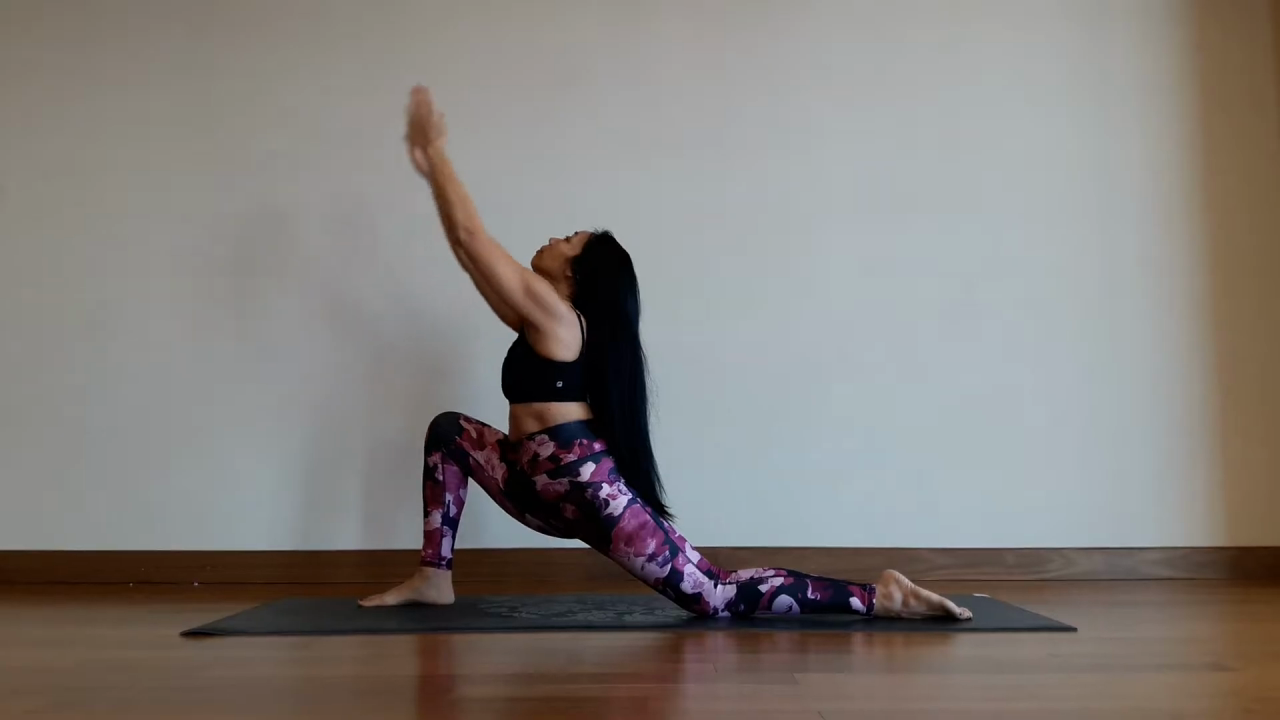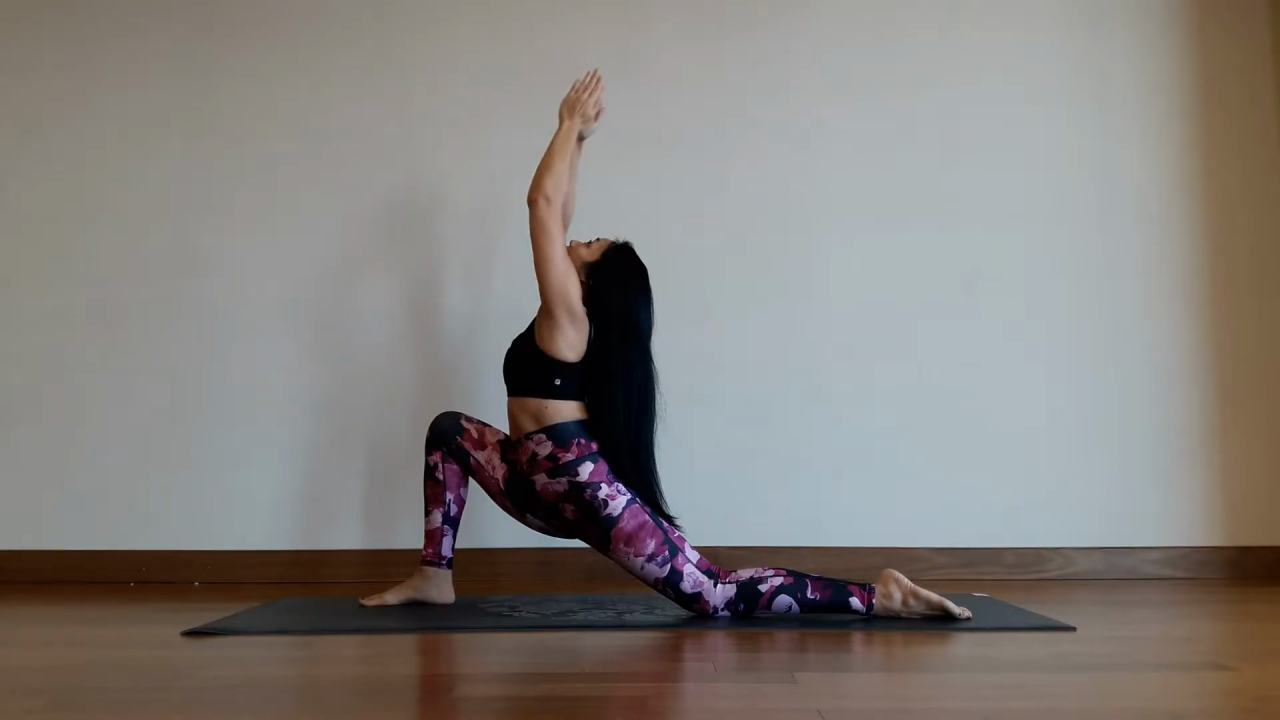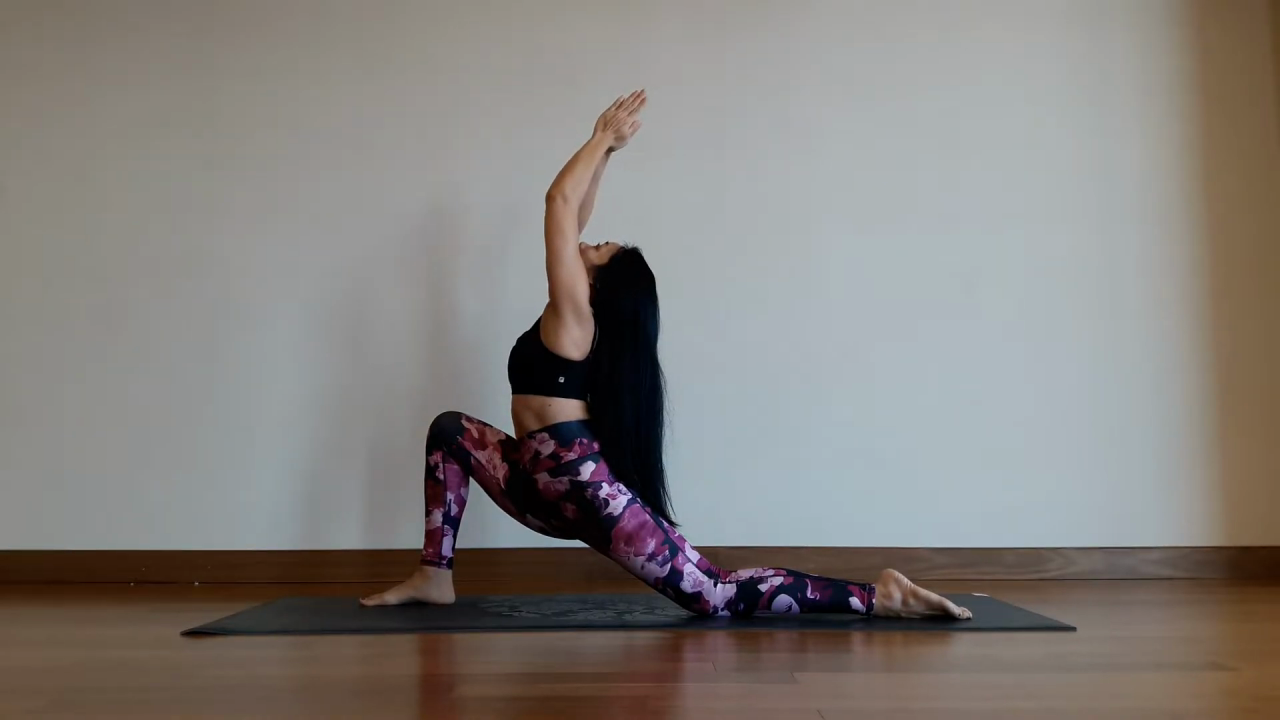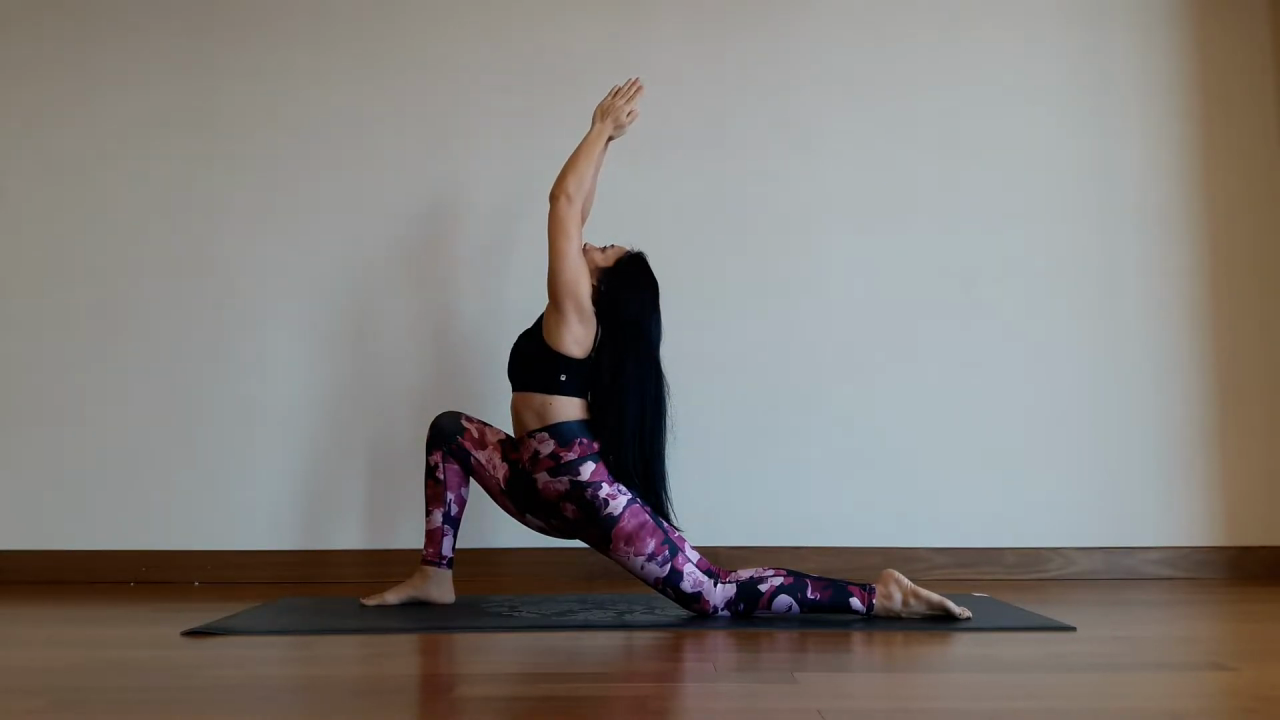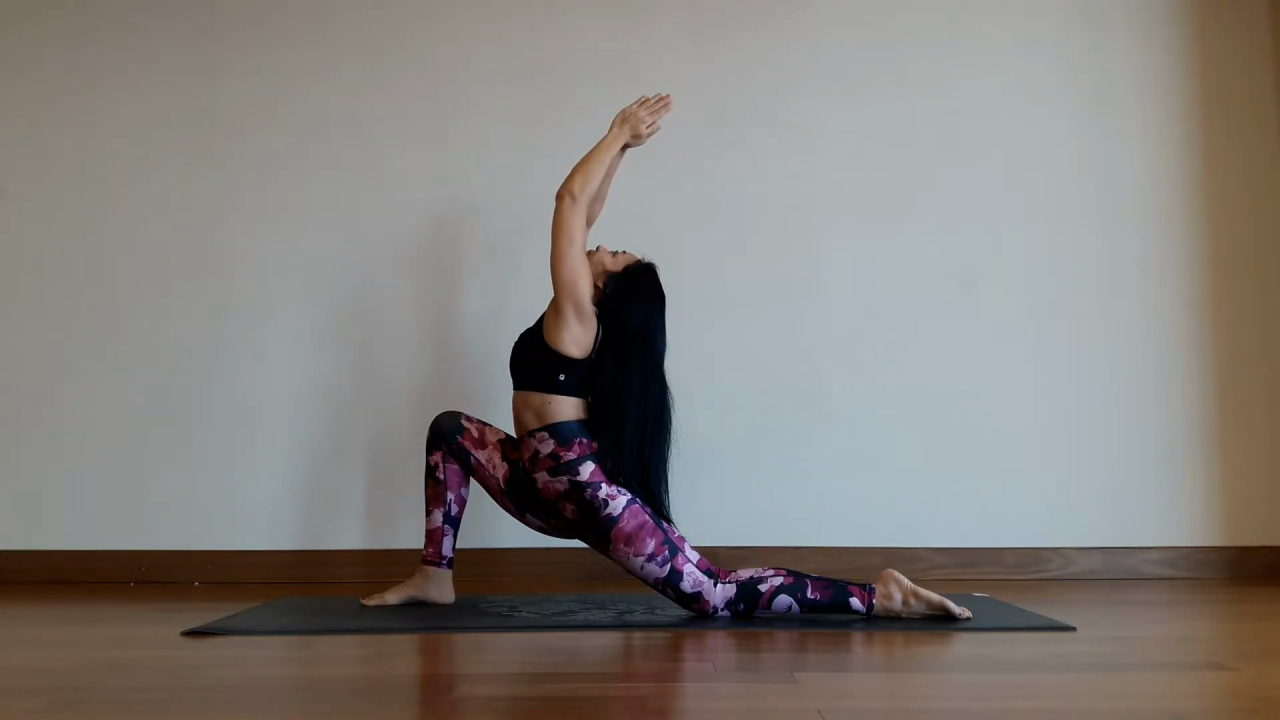
dt=1s
person 1, frame 1
left shoulder: (550, 310)
right shoulder: (540, 319)
left elbow: (471, 236)
right elbow: (472, 253)
left wrist: (436, 152)
right wrist: (432, 171)
left hip: (585, 485)
right hip: (552, 485)
left knee: (713, 595)
right knee: (448, 431)
left ankle: (879, 597)
right ankle: (434, 578)
person 1, frame 2
left shoulder: (567, 311)
right shoulder: (571, 318)
left elbow: (541, 203)
right elbow: (555, 216)
left wrist: (570, 126)
right wrist: (576, 136)
left hip: (581, 484)
right hip: (550, 485)
left knee: (712, 593)
right knee: (450, 429)
left ankle: (879, 596)
right ankle: (435, 576)
person 1, frame 3
left shoulder: (574, 311)
right shoulder: (576, 319)
left elbow: (559, 202)
right elbow: (571, 217)
left wrist: (603, 140)
right wrist: (604, 145)
left hip: (583, 485)
right hip: (549, 486)
left knee: (711, 592)
right knee: (449, 429)
left ankle: (878, 596)
right ankle: (435, 575)
person 1, frame 4
left shoulder: (574, 311)
right shoulder: (578, 319)
left elbow: (563, 201)
right elbow: (572, 213)
left wrist: (601, 130)
right wrist: (603, 136)
left hip: (584, 487)
right hip: (548, 487)
left knee: (712, 592)
right knee: (449, 431)
left ankle: (879, 597)
right ankle: (435, 576)
person 1, frame 5
left shoulder: (576, 311)
right shoulder: (581, 318)
left elbow: (570, 200)
right elbow: (581, 212)
left wrist: (621, 136)
right wrist: (622, 141)
left hip: (583, 486)
right hip: (550, 485)
left knee: (712, 593)
right knee: (449, 429)
left ankle: (878, 596)
right ankle: (435, 574)
